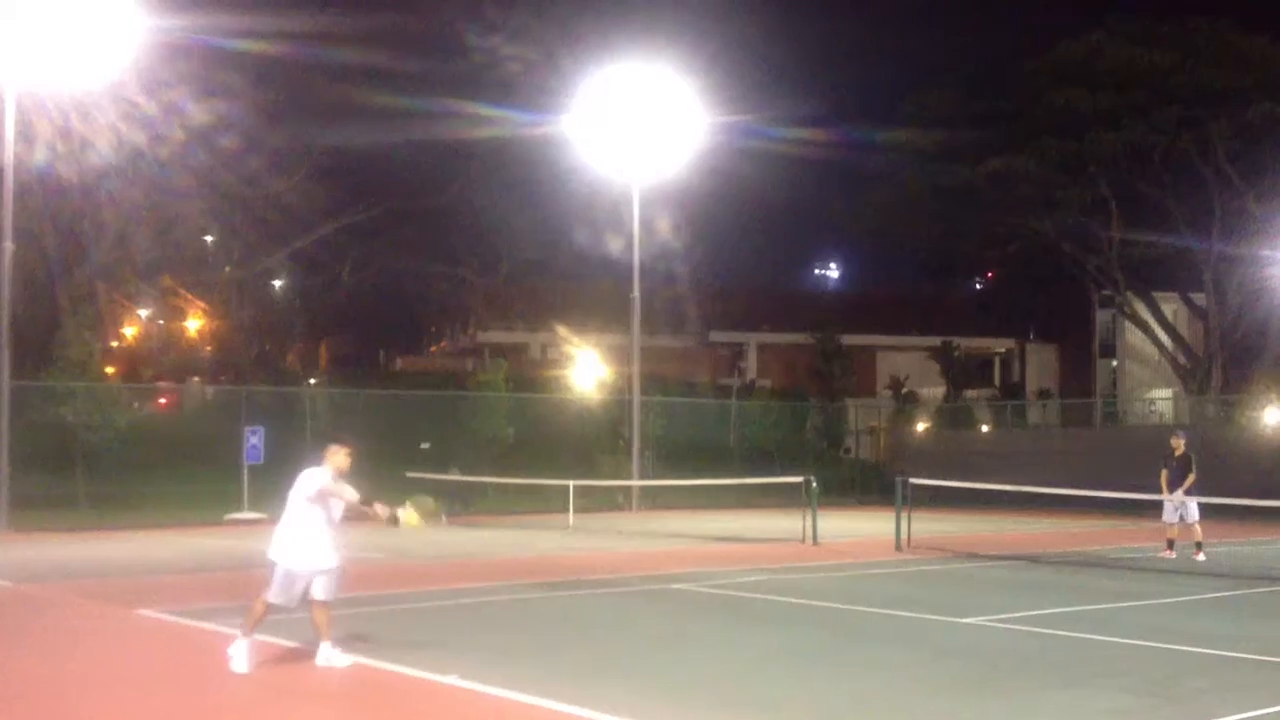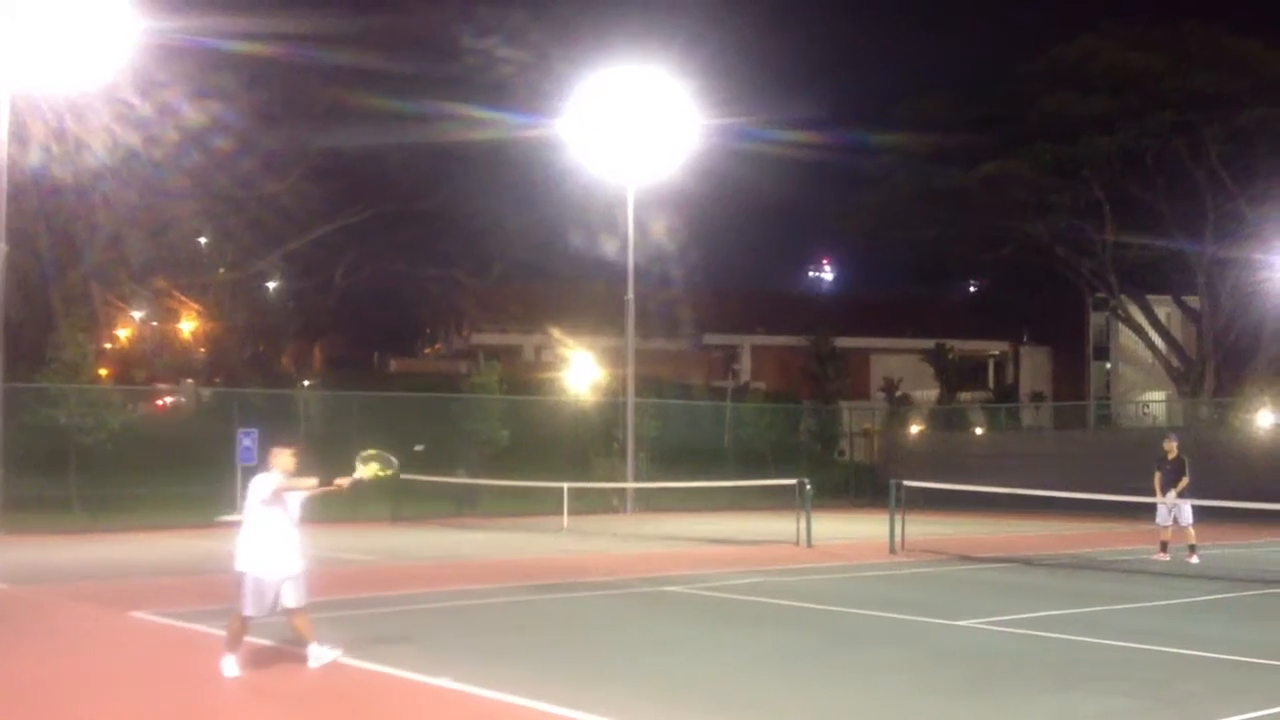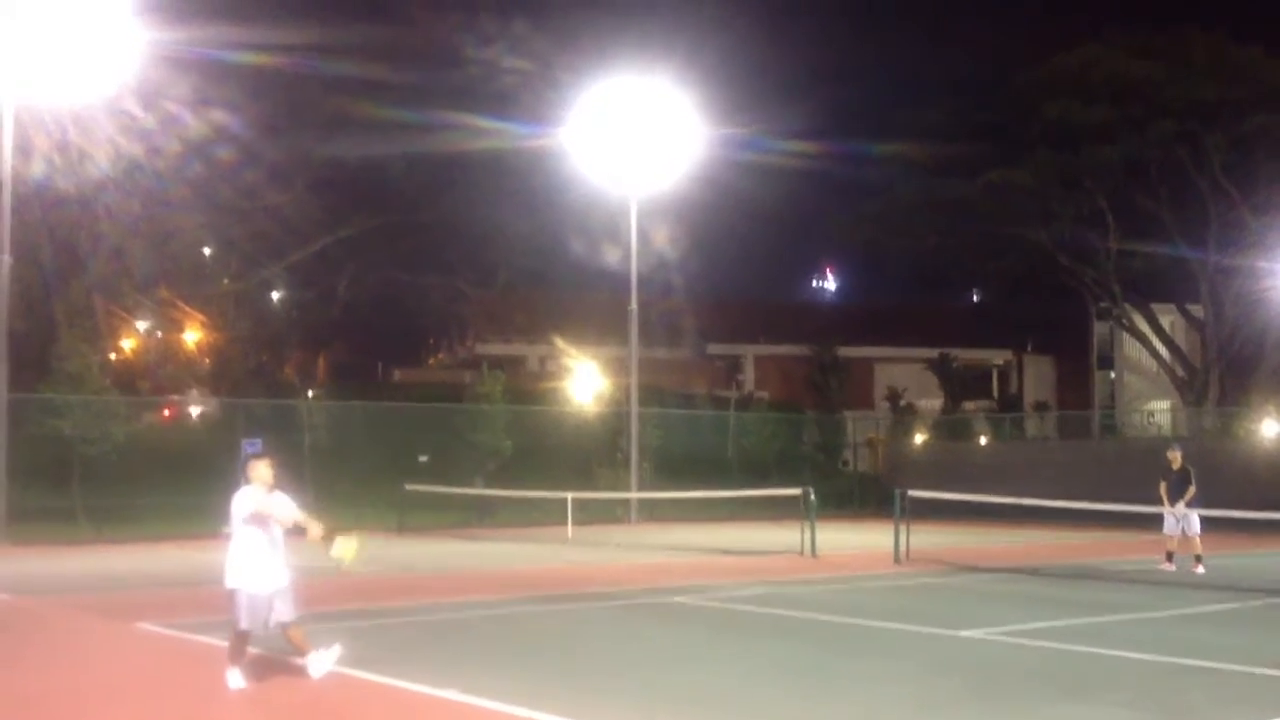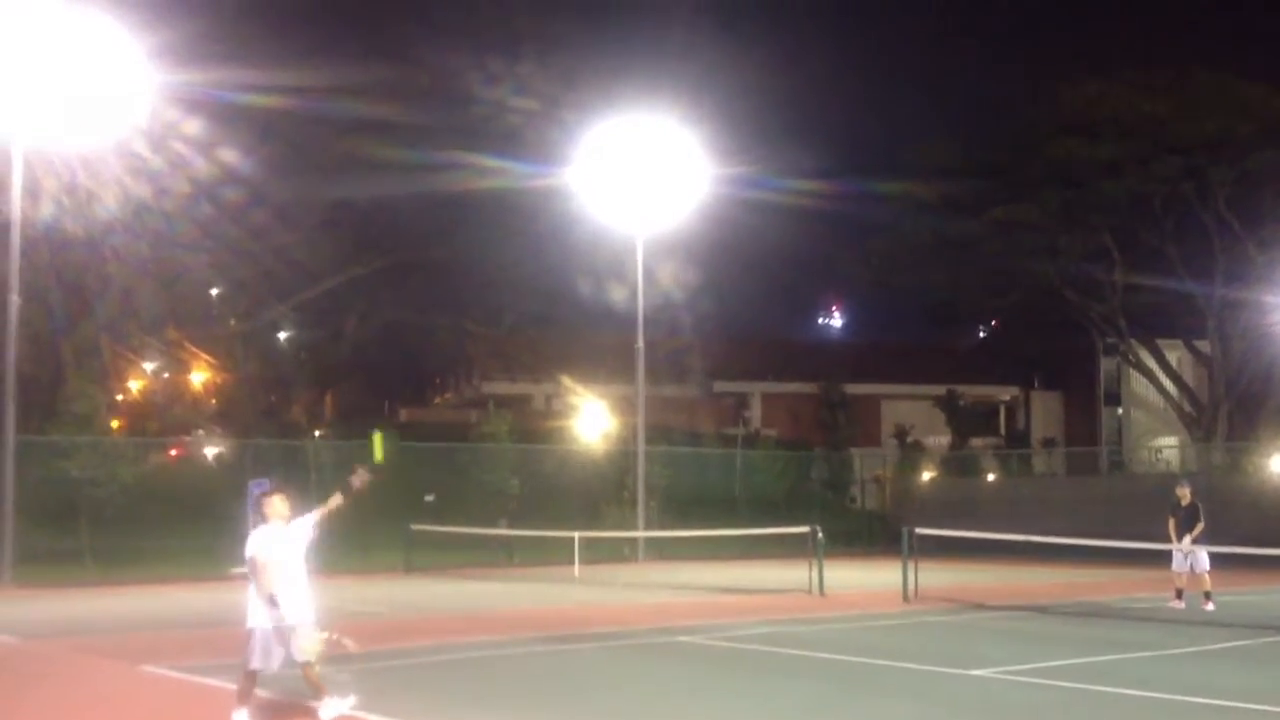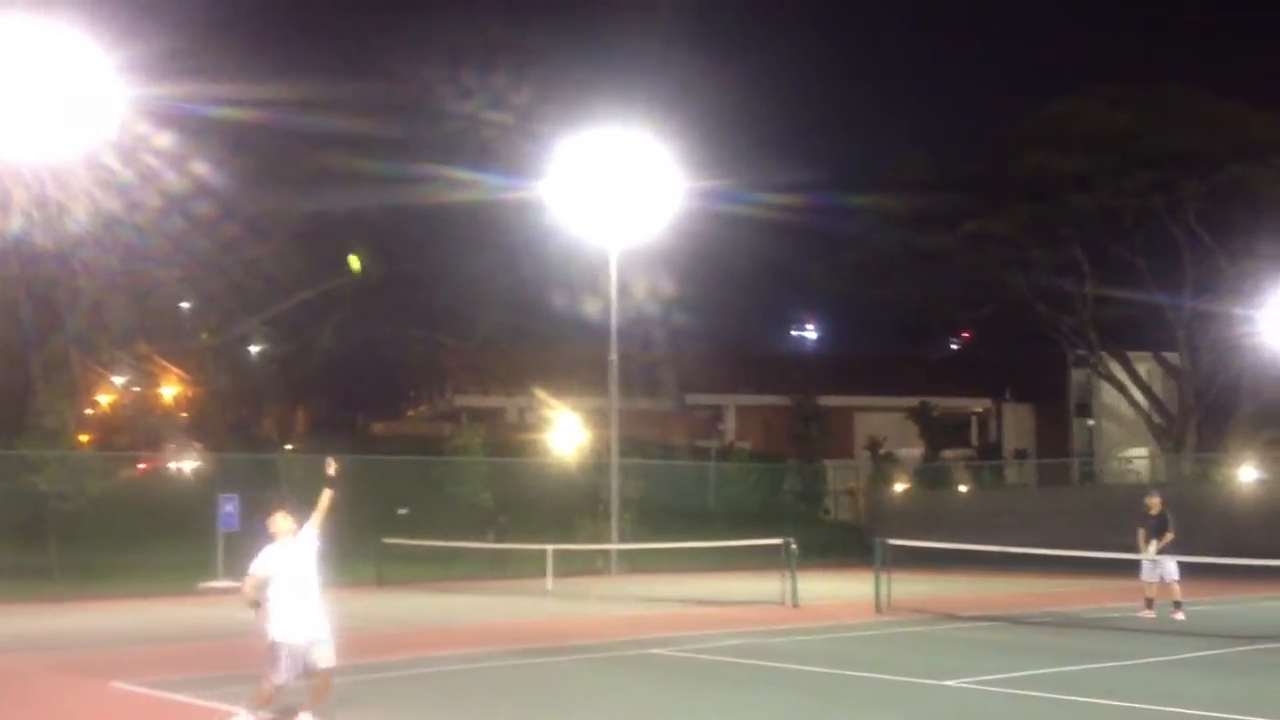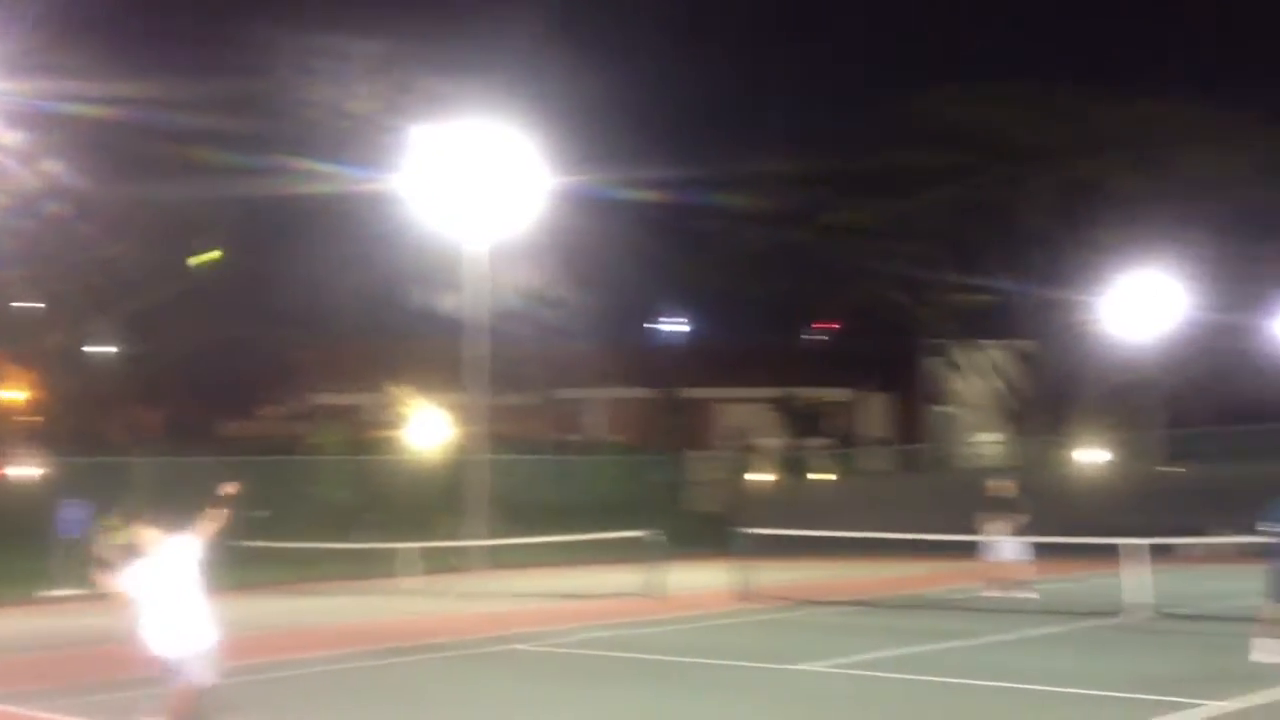
dt=0.4s
person 1, frame 1
left shoulder: (339, 483)
right shoulder: (313, 477)
left elbow: (356, 504)
right elbow: (336, 492)
left wrist: (375, 509)
right wrist: (371, 504)
left hip: (324, 555)
right hip: (295, 552)
left knee: (321, 601)
right knee: (271, 598)
left ankle: (326, 649)
right ankle: (243, 642)
person 1, frame 2
left shoulder: (293, 487)
right shoulder: (262, 482)
left elbow: (315, 488)
right elbow: (292, 484)
left wrist: (337, 483)
right wrist: (330, 481)
left hip: (288, 561)
right hip: (258, 562)
left knee: (295, 607)
right knee: (245, 613)
left ankle: (313, 650)
right ankle: (230, 656)
person 1, frame 3
left shoulder: (278, 498)
right shoulder: (244, 497)
left elbow: (298, 516)
right elbow: (269, 514)
left wrist: (313, 527)
right wrist: (307, 526)
left hip: (276, 575)
right hip: (247, 577)
left knee: (288, 622)
right knee: (243, 628)
left ankle: (312, 659)
right ankle: (234, 669)
person 1, frame 4
left shoulder: (298, 528)
right shoulder: (259, 538)
left elbow: (325, 510)
right elbow: (262, 571)
left wrist: (349, 487)
right wrist: (275, 604)
left hip: (299, 613)
right hip: (267, 616)
left knee: (309, 660)
right knee: (255, 668)
person 1, frame 5
left shoulder: (305, 541)
right shoulder: (270, 556)
left elbow: (321, 510)
right elbow: (248, 588)
left wrist: (331, 478)
right wrist: (257, 604)
left hip: (316, 625)
right hip: (288, 629)
left knee: (325, 670)
right knee: (279, 679)
person 1, frame 6
left shoulder: (182, 547)
right shoulder: (137, 572)
left elbow: (210, 526)
left wrist: (223, 500)
left hip: (199, 635)
right hip: (170, 641)
left knee: (199, 683)
right knee: (191, 683)
